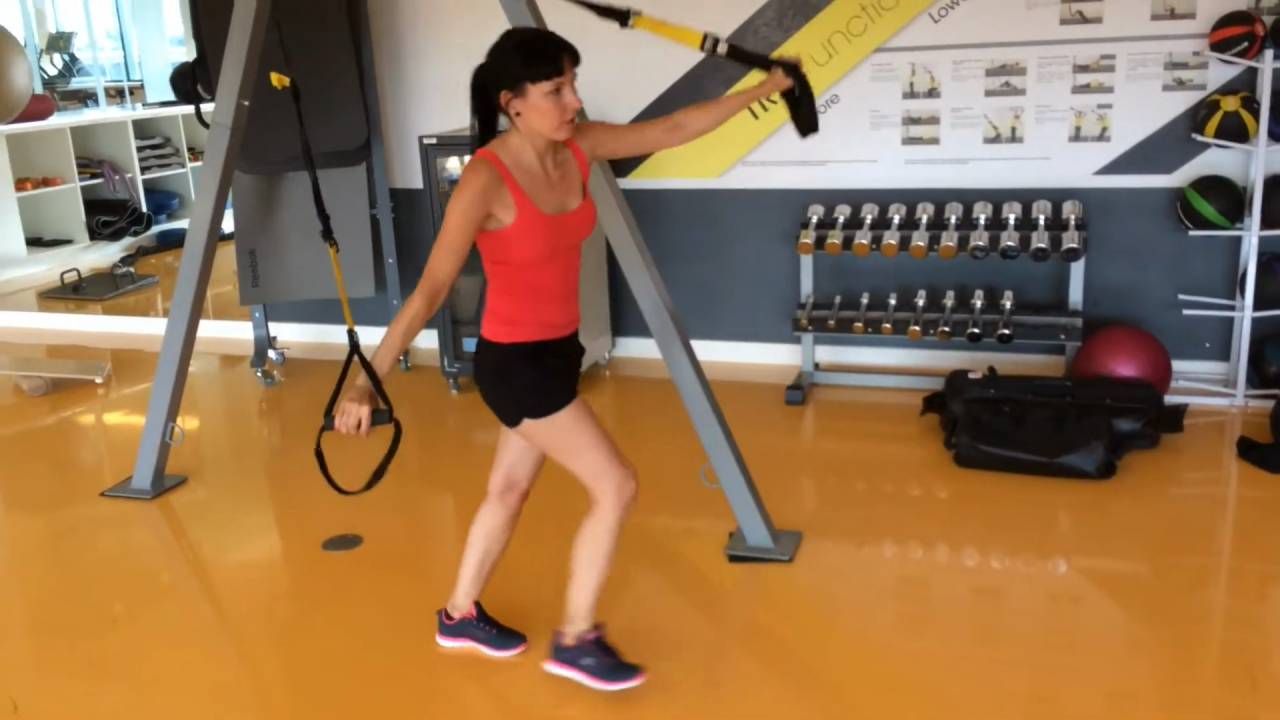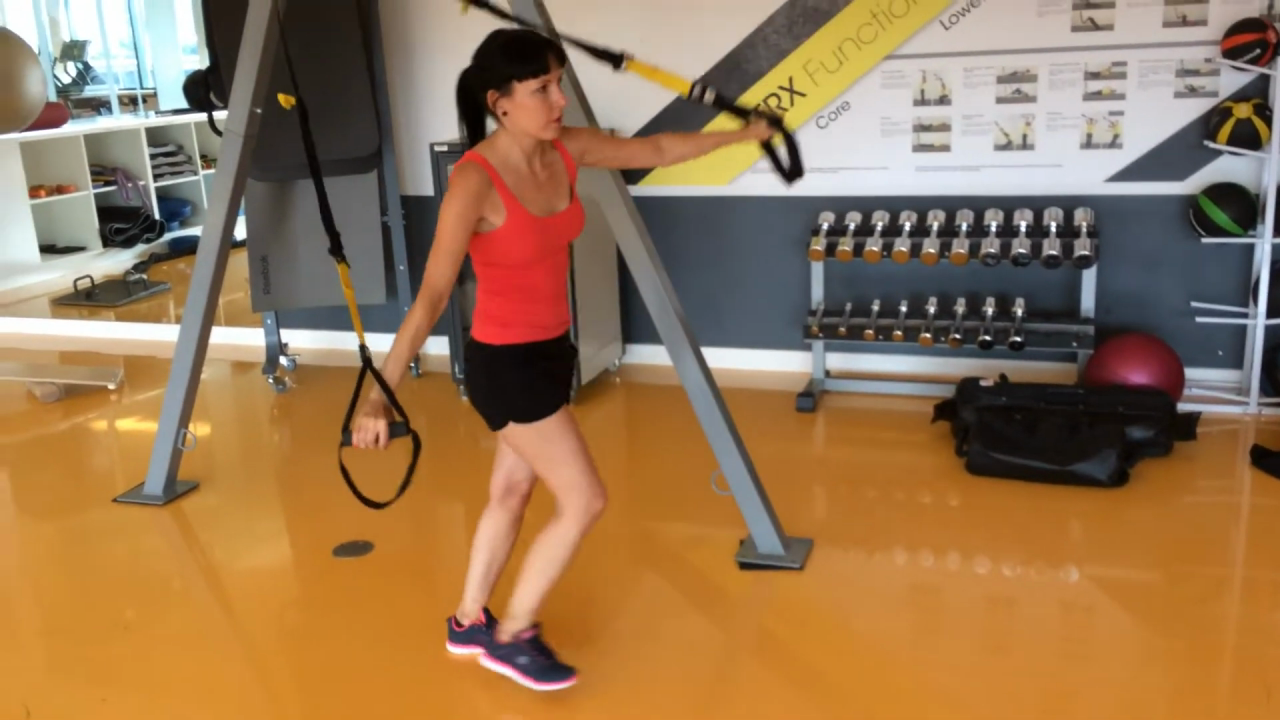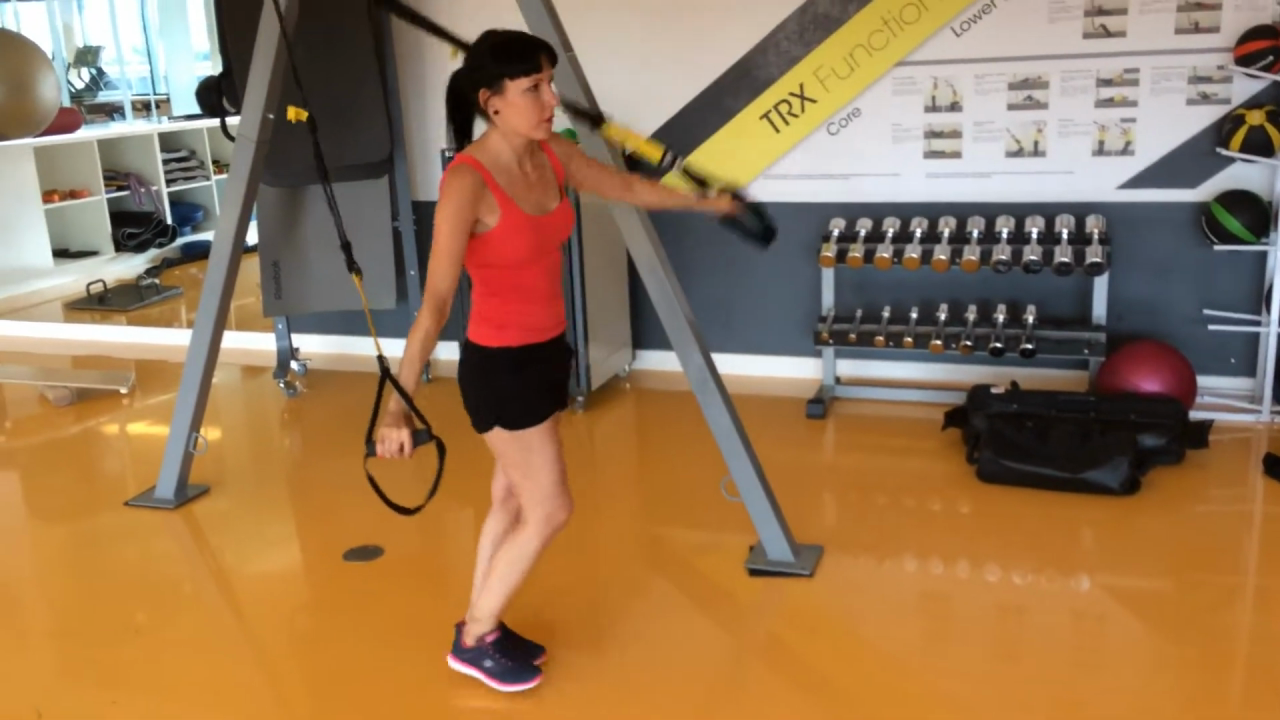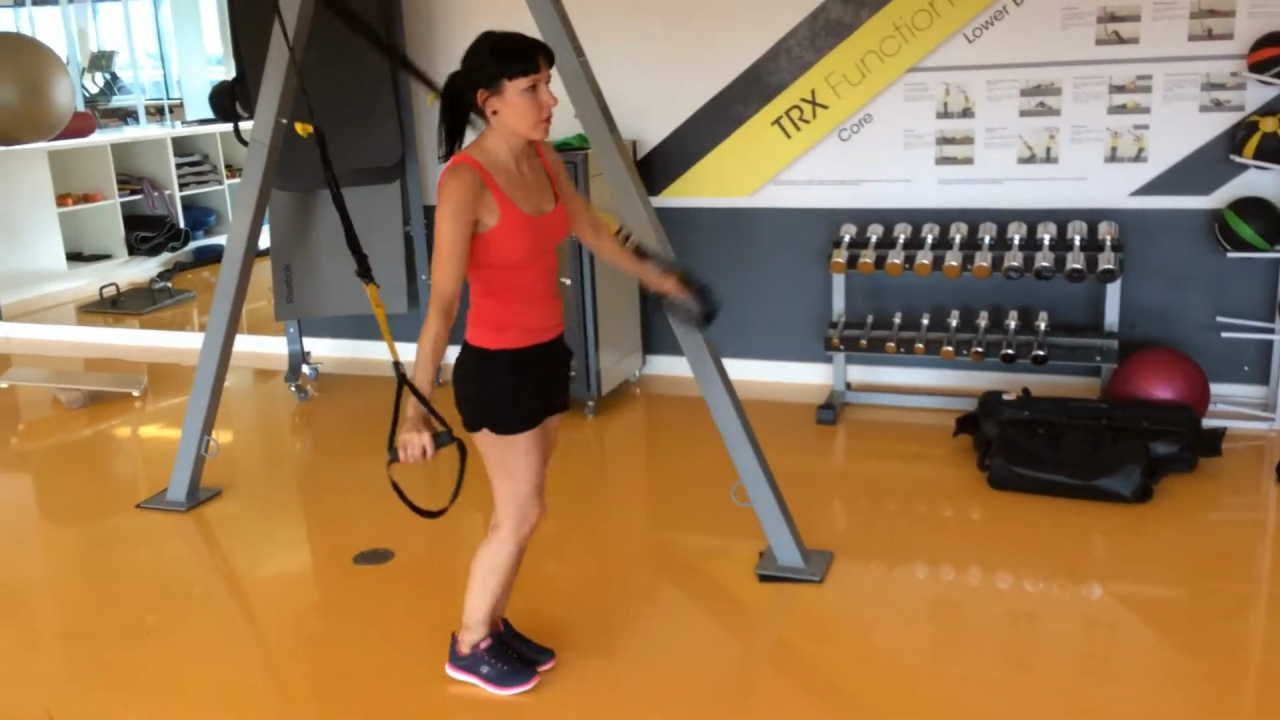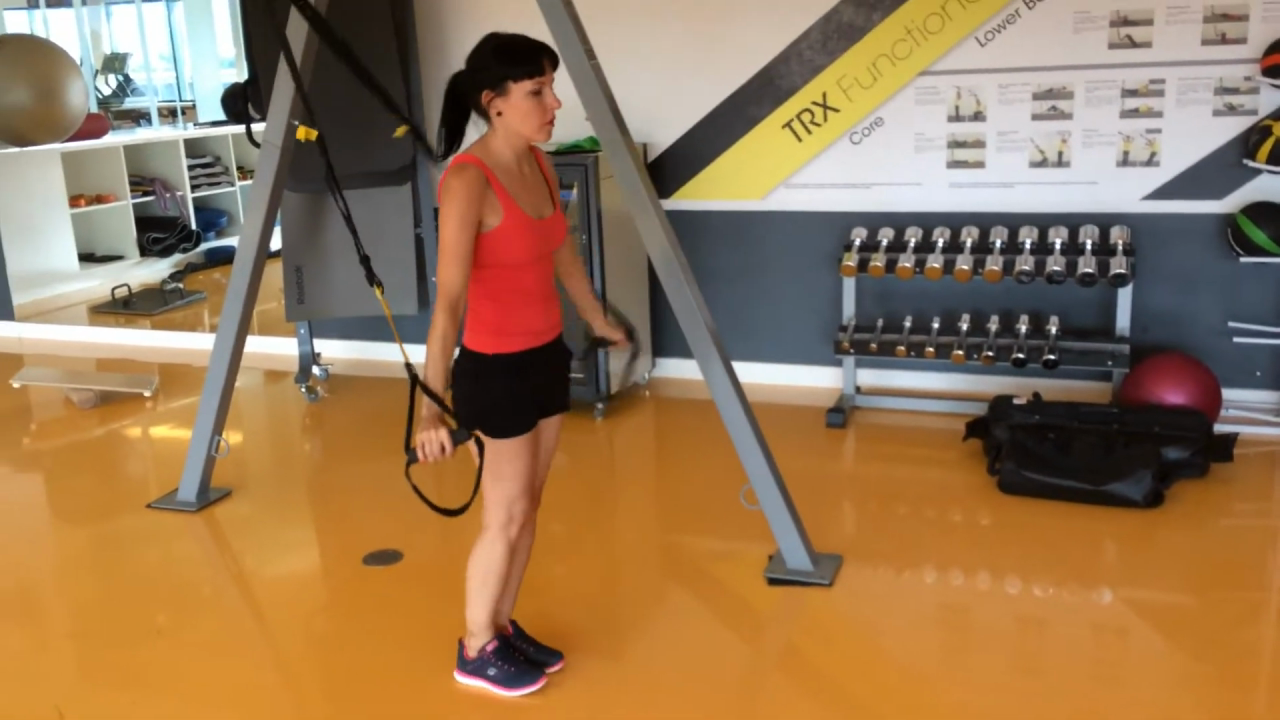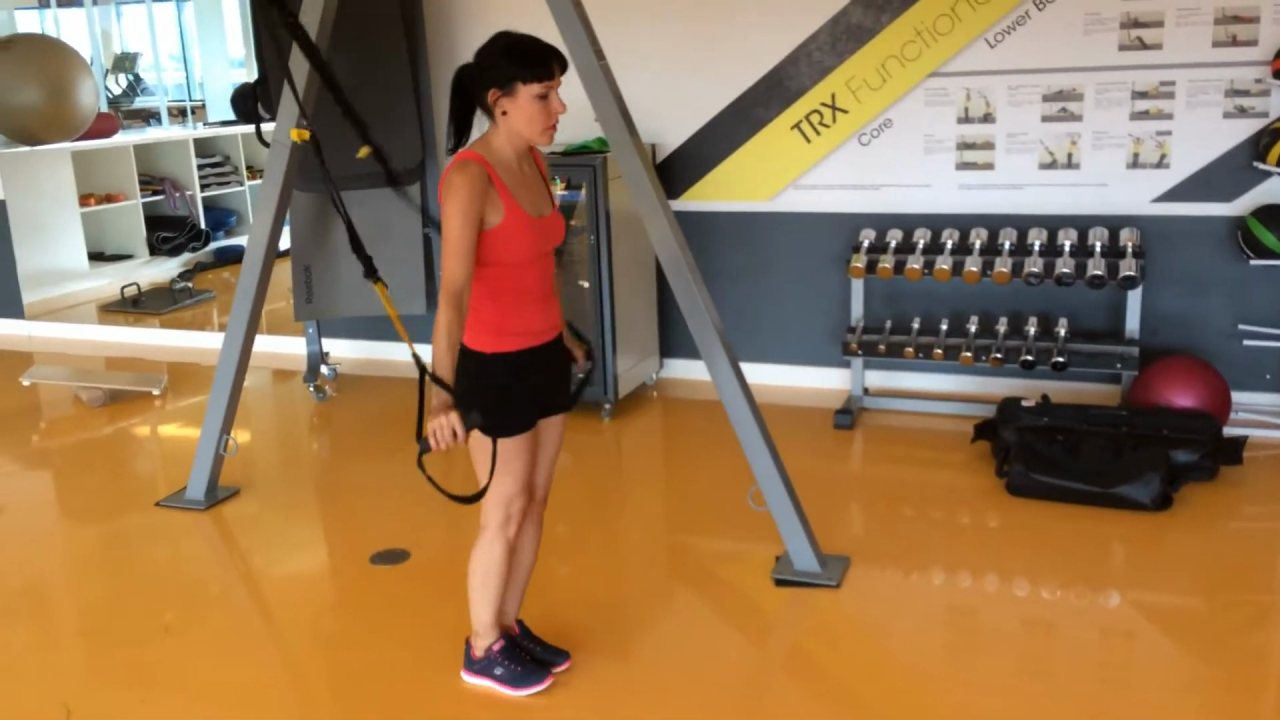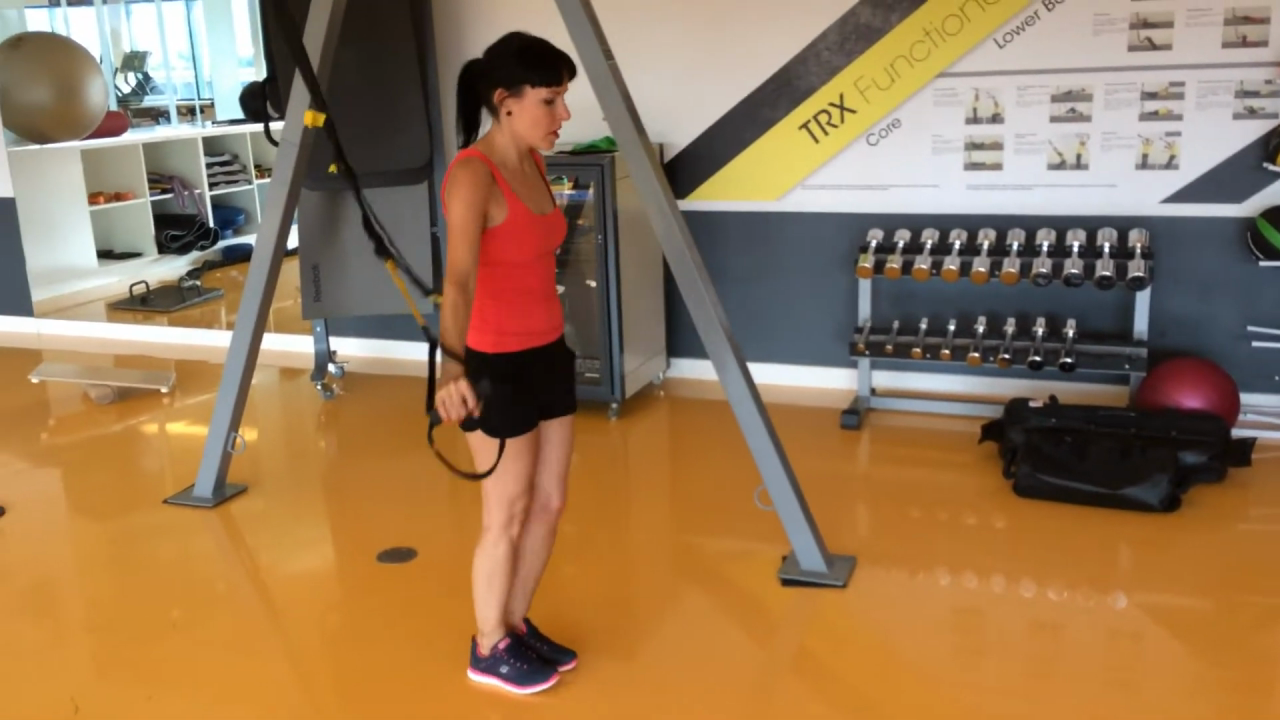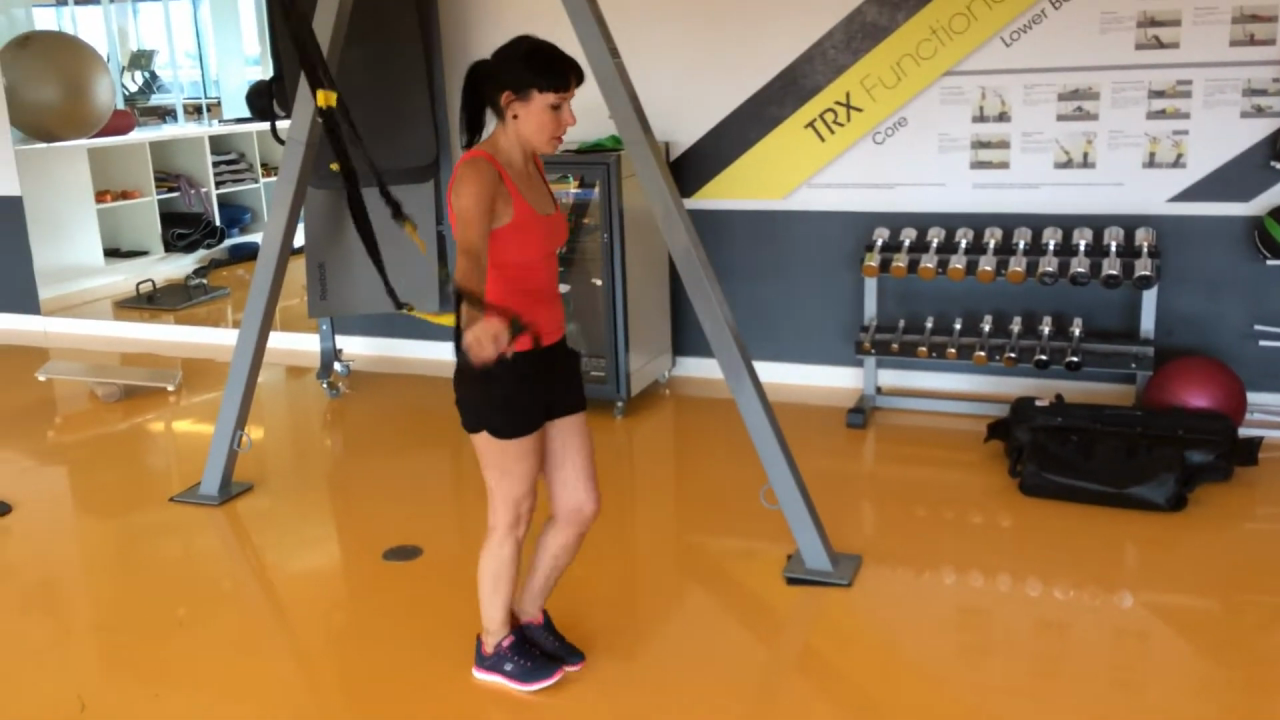
dt=0.1s
person 1, frame 1
left shoulder: (575, 146)
right shoulder: (484, 179)
left elbow: (673, 129)
right elbow: (431, 288)
left wrist: (756, 92)
right wrist: (369, 380)
left hip: (556, 350)
right hip: (515, 362)
left knee: (508, 489)
right knee: (617, 489)
left ankle: (460, 615)
right ankle: (576, 639)
person 1, frame 2
left shoulder: (563, 150)
right shoulder: (472, 182)
left elbow: (650, 153)
right elbow: (432, 294)
left wrist: (737, 135)
right wrist: (381, 392)
left hip: (549, 351)
right hip: (503, 364)
left knee: (510, 493)
right knee: (585, 501)
left ankle: (469, 619)
right ankle: (508, 633)
person 1, frame 3
left shoulder: (551, 155)
right shoulder: (465, 182)
left elbow: (626, 188)
right elbow: (436, 299)
left wrist: (701, 201)
right wrist: (400, 401)
left hip: (548, 353)
right hip: (500, 366)
left knee: (514, 501)
right knee: (550, 512)
left ankle: (478, 625)
right ankle: (477, 638)
person 1, frame 4
left shoulder: (543, 161)
right shoulder: (464, 180)
left elbow: (589, 230)
right elbow: (443, 297)
left wrist: (651, 274)
right wrist: (417, 406)
left hip: (547, 355)
right hip: (498, 369)
left knee: (519, 507)
right knee: (518, 518)
left ankle: (493, 629)
right ankle: (470, 649)
person 1, frame 5
left shoulder: (536, 164)
right shoulder: (466, 182)
right elbow: (450, 297)
left wrist: (598, 318)
right wrist: (431, 404)
left hip: (548, 356)
right hip: (496, 370)
left knee: (526, 507)
right knee: (505, 520)
left ankle: (502, 627)
right ankle: (477, 650)
person 1, frame 6
left shoulder: (533, 163)
right shoulder: (469, 178)
right elbow: (454, 289)
left wrist: (568, 338)
right wrist: (442, 390)
left hip: (546, 358)
right hip: (493, 370)
left knee: (532, 505)
right knee: (505, 519)
left ankle: (509, 625)
right ankle: (484, 651)
person 1, frame 7
left shoulder: (530, 164)
right shoulder: (472, 176)
right elbow: (458, 276)
right wrist: (452, 365)
left hip: (548, 359)
right hip: (494, 371)
left knee: (548, 507)
right knee: (506, 519)
left ankle: (516, 625)
right ankle: (489, 649)
person 1, frame 8
left shoulder: (528, 168)
right shoulder: (478, 175)
right elbow: (472, 260)
right wrist: (483, 318)
left hip: (551, 360)
right hip: (501, 373)
left knee: (581, 508)
right knee: (511, 519)
left ankle: (527, 616)
right ankle: (496, 647)
